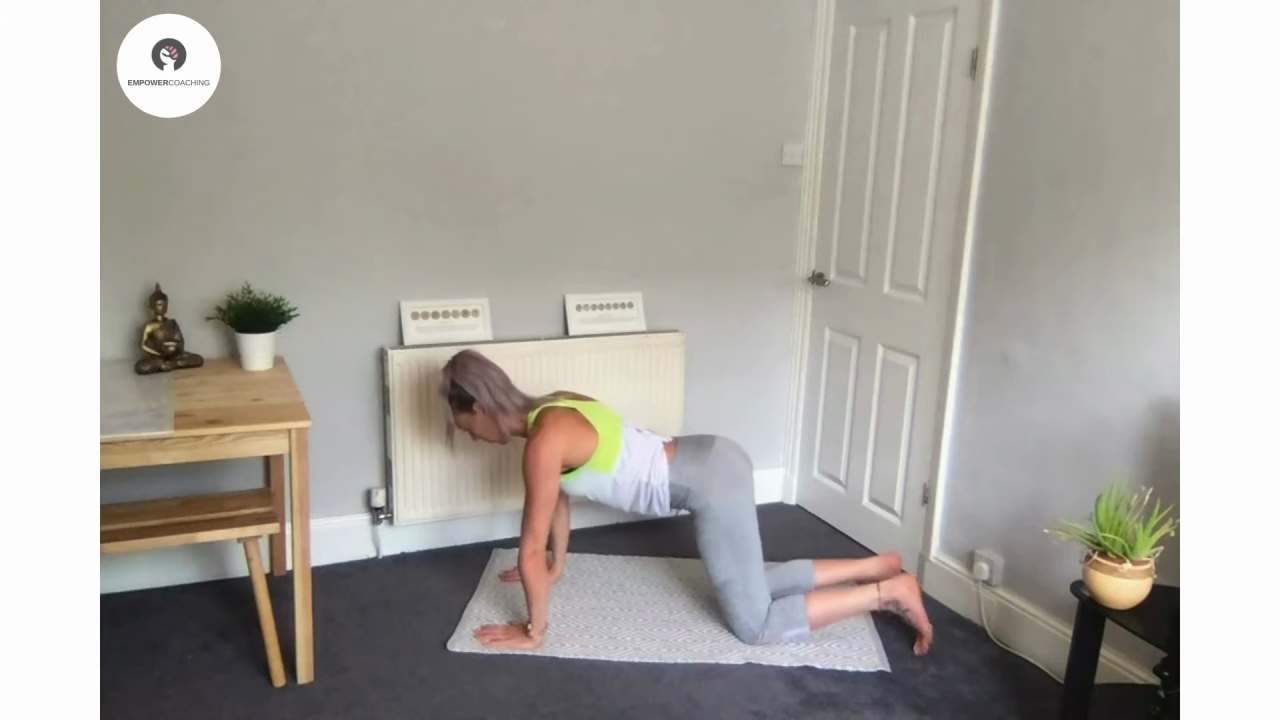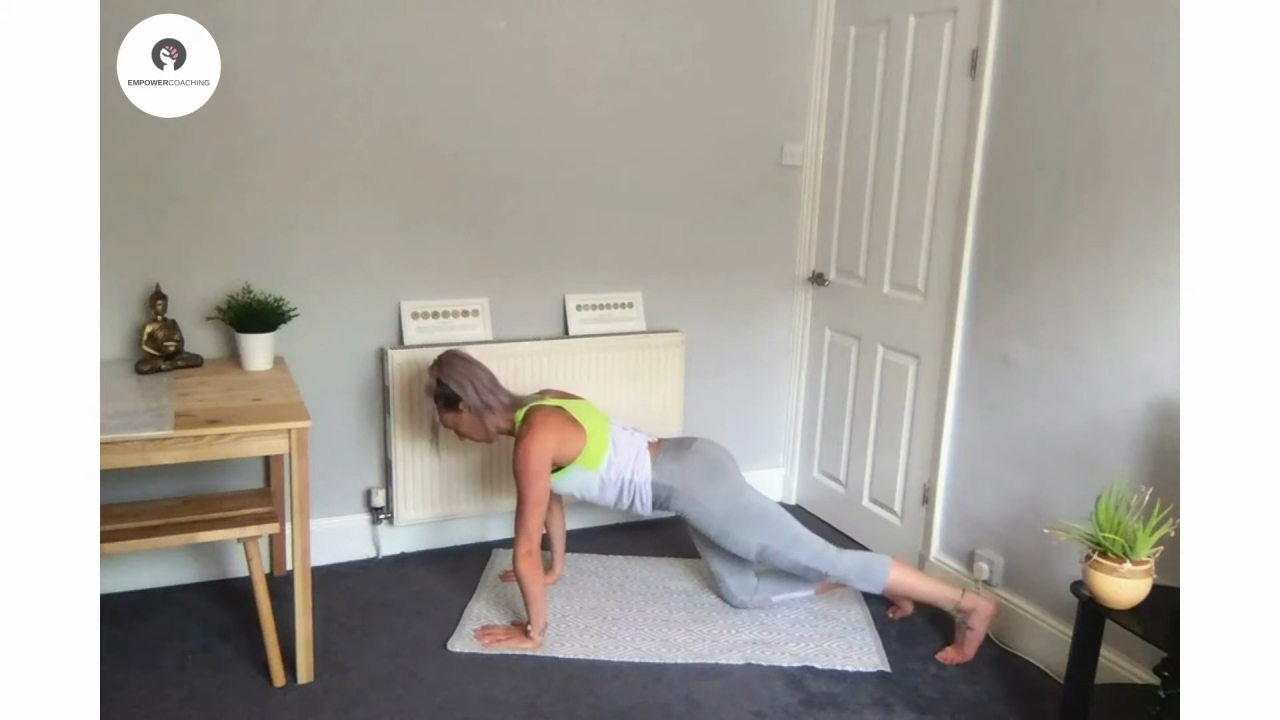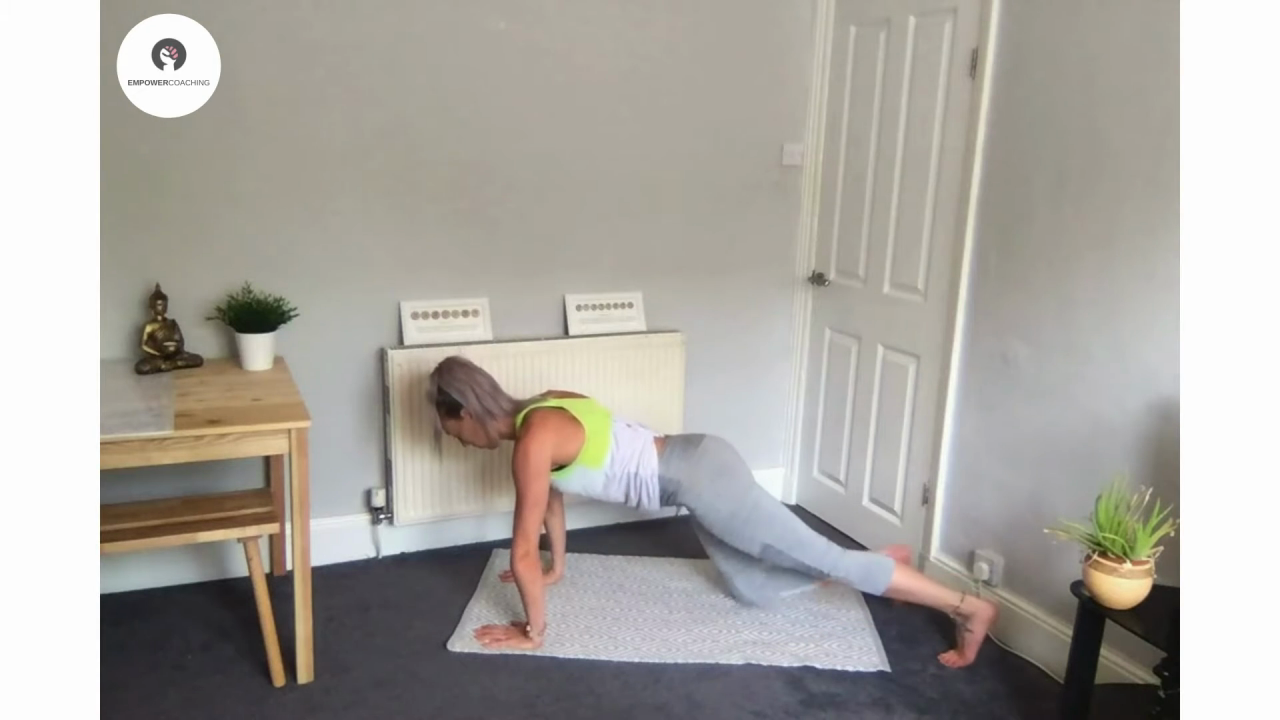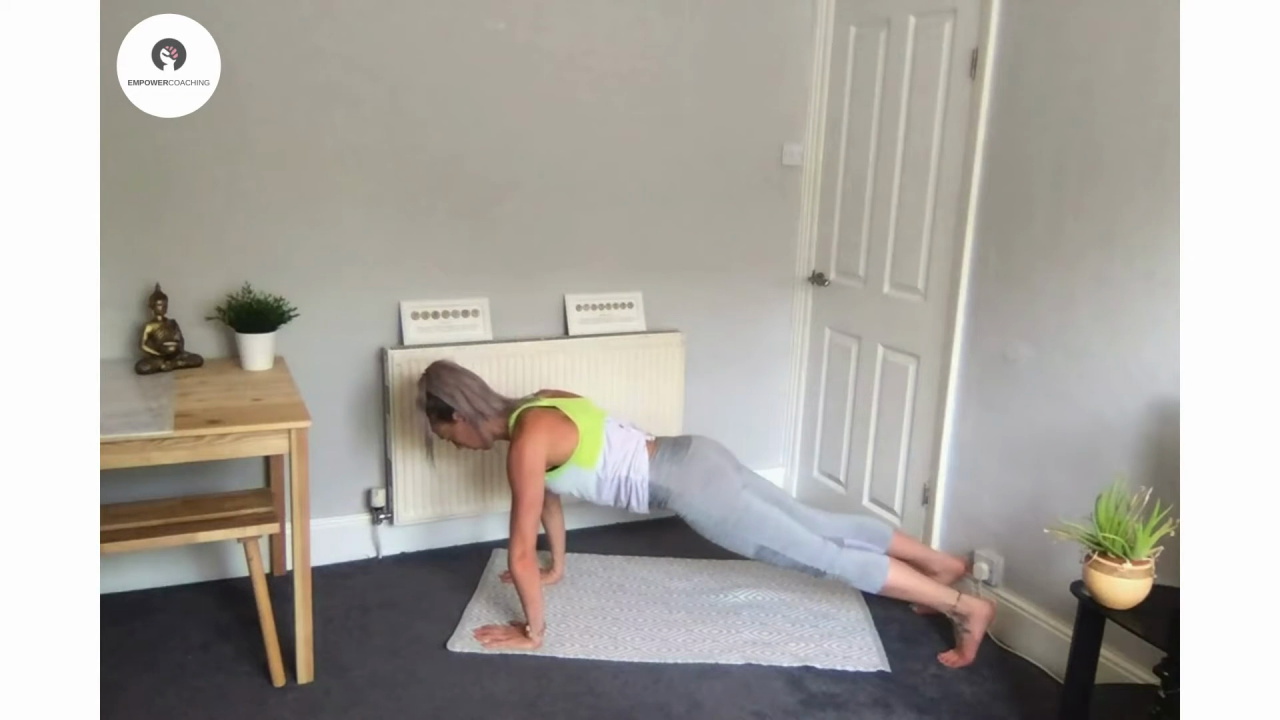
dt=0.7s
person 1, frame 1
left shoulder: (544, 441)
right shoulder: (554, 408)
left elbow: (530, 548)
right elbow: (558, 495)
left wrist: (534, 630)
right wrist: (556, 568)
left hip: (712, 482)
right hip: (712, 462)
left knee: (755, 626)
right knee: (749, 586)
left ankle: (892, 592)
right ankle: (874, 567)
person 1, frame 2
left shoulder: (531, 440)
right shoulder: (542, 404)
left elbow: (524, 548)
right elbow: (552, 494)
left wrist: (534, 629)
right wrist: (556, 568)
left hip: (694, 482)
right hip: (692, 465)
left knee: (821, 558)
right knee: (743, 592)
left ankle: (969, 605)
right ankle: (874, 583)
person 1, frame 3
left shoulder: (531, 441)
right shoulder: (544, 408)
left elbow: (522, 551)
right elbow: (554, 492)
left wrist: (533, 630)
right wrist: (556, 569)
left hip: (701, 480)
right hip: (701, 459)
left knee: (822, 559)
right knee: (750, 590)
left ankle: (968, 608)
right ankle: (886, 563)
person 1, frame 4
left shoulder: (525, 442)
right shoulder: (540, 405)
left elbow: (521, 552)
right elbow: (551, 493)
left wrist: (533, 631)
right wrist: (557, 567)
left hip: (691, 487)
right hip: (696, 458)
left knee: (823, 555)
right knee: (821, 525)
left ankle: (965, 607)
right ankle: (942, 564)
